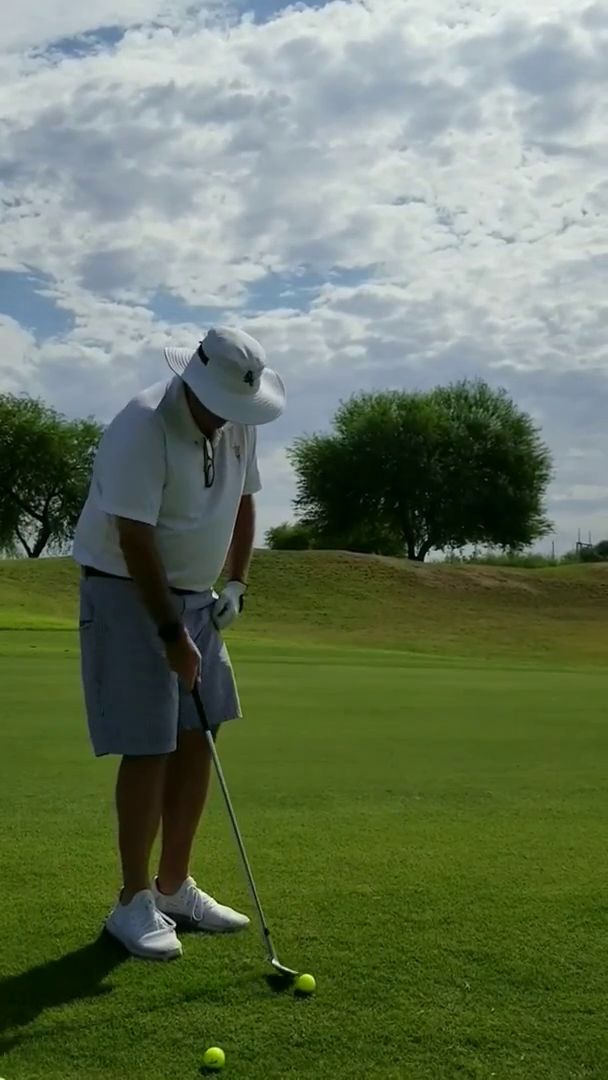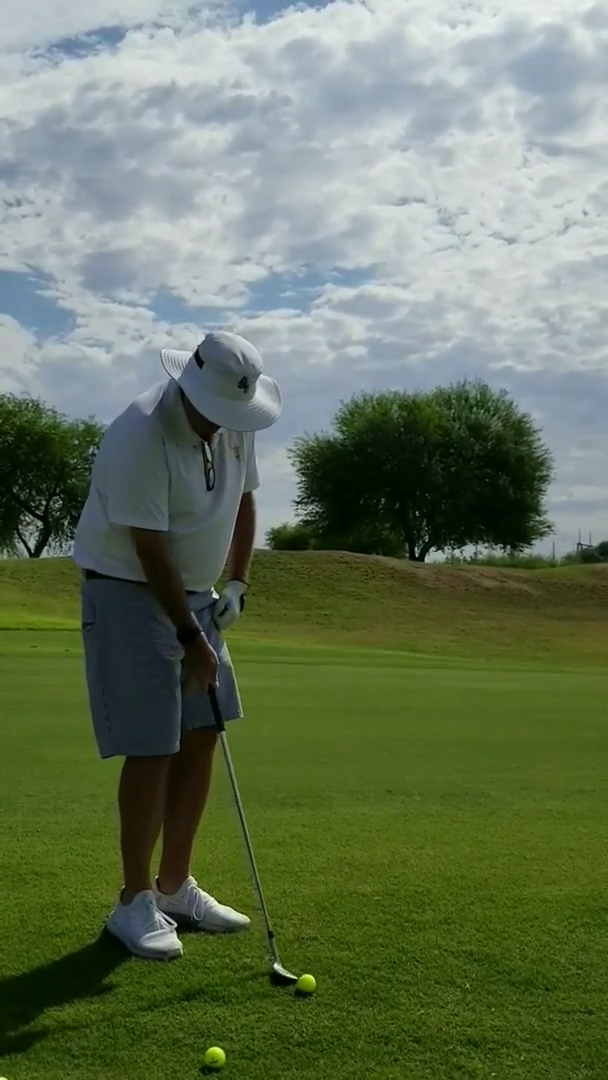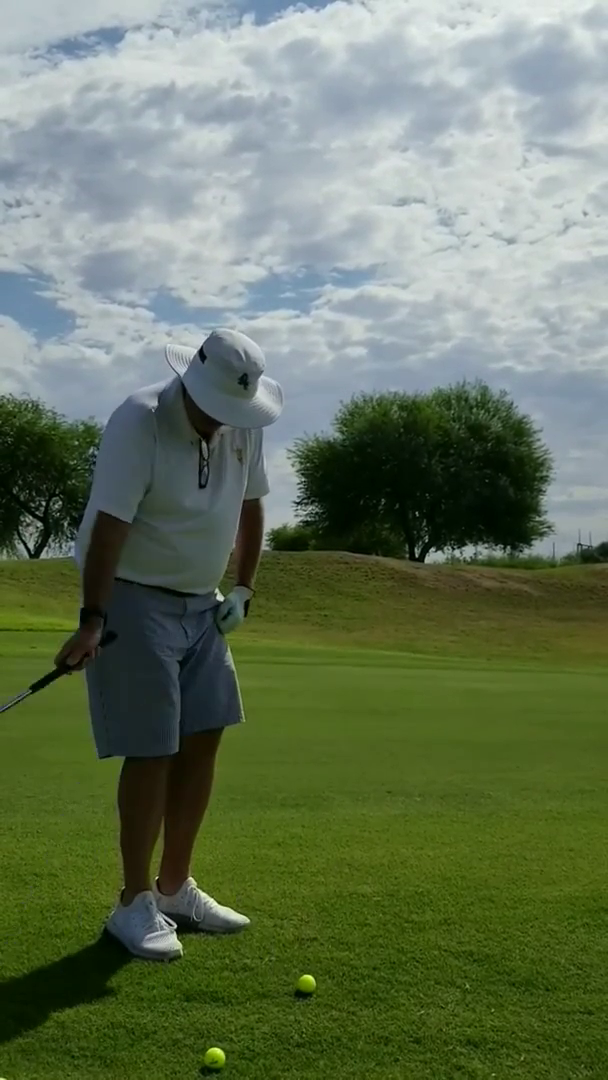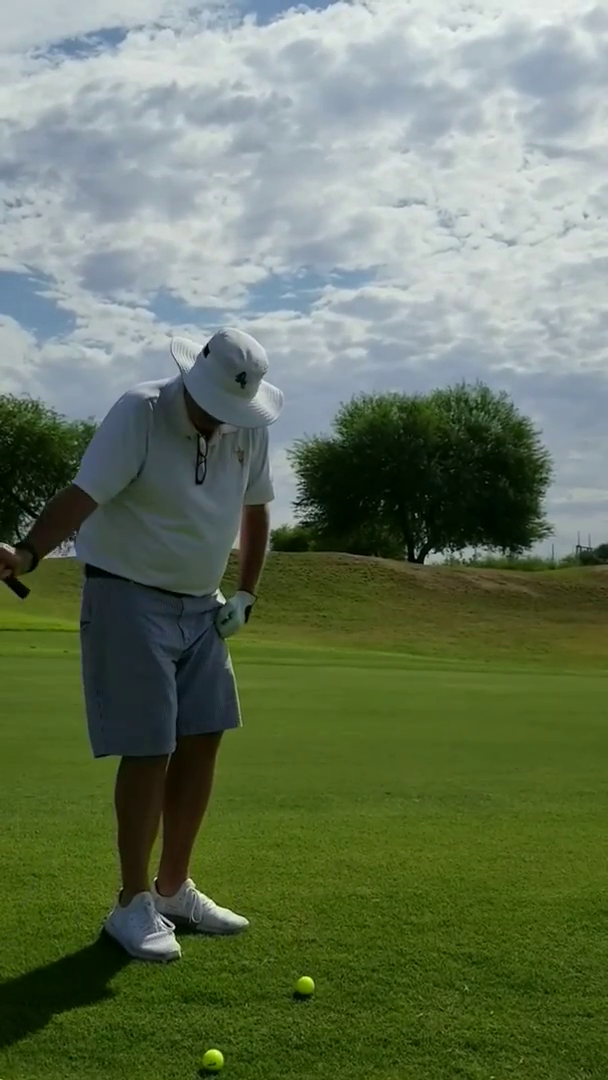
dt=0.4s
person 1, frame 1
left shoulder: (237, 423)
right shoulder: (141, 429)
left elbow: (242, 502)
right elbow: (135, 542)
left wrist: (236, 584)
right wrist: (171, 635)
left hip: (195, 598)
right hip: (127, 597)
left knee: (197, 742)
right knee: (149, 749)
left ankle: (174, 887)
right ankle: (133, 901)
person 1, frame 2
left shoulder: (236, 422)
right shoulder: (139, 434)
left elbow: (243, 501)
right elbow: (151, 549)
left wrist: (237, 585)
right wrist: (190, 638)
left hip: (195, 596)
right hip: (129, 596)
left knee: (200, 740)
right knee: (152, 751)
left ankle: (175, 887)
right ankle: (135, 901)
person 1, frame 3
left shoulder: (243, 426)
right shoulder: (138, 422)
left elbow: (250, 507)
right elbow: (109, 527)
left wrist: (243, 589)
right wrist: (92, 620)
left hip: (201, 602)
right hip: (133, 601)
left knee: (202, 741)
right knee: (152, 751)
left ankle: (175, 887)
right ankle: (136, 901)
person 1, frame 4
left shoulder: (249, 429)
right shoulder: (137, 414)
left elbow: (256, 512)
right elbow: (82, 495)
left wrist: (246, 594)
left hip: (201, 605)
right hip: (128, 598)
left knee: (201, 743)
right knee: (148, 752)
left ankle: (174, 888)
right ankle: (133, 902)
